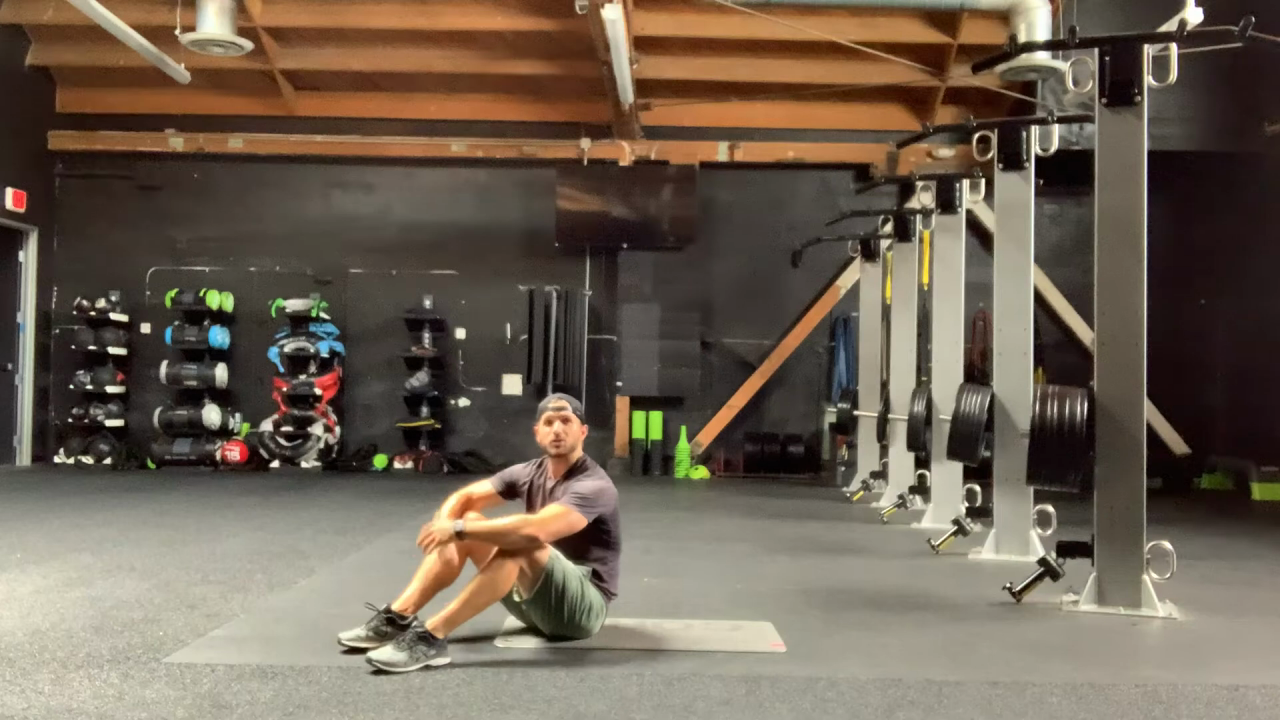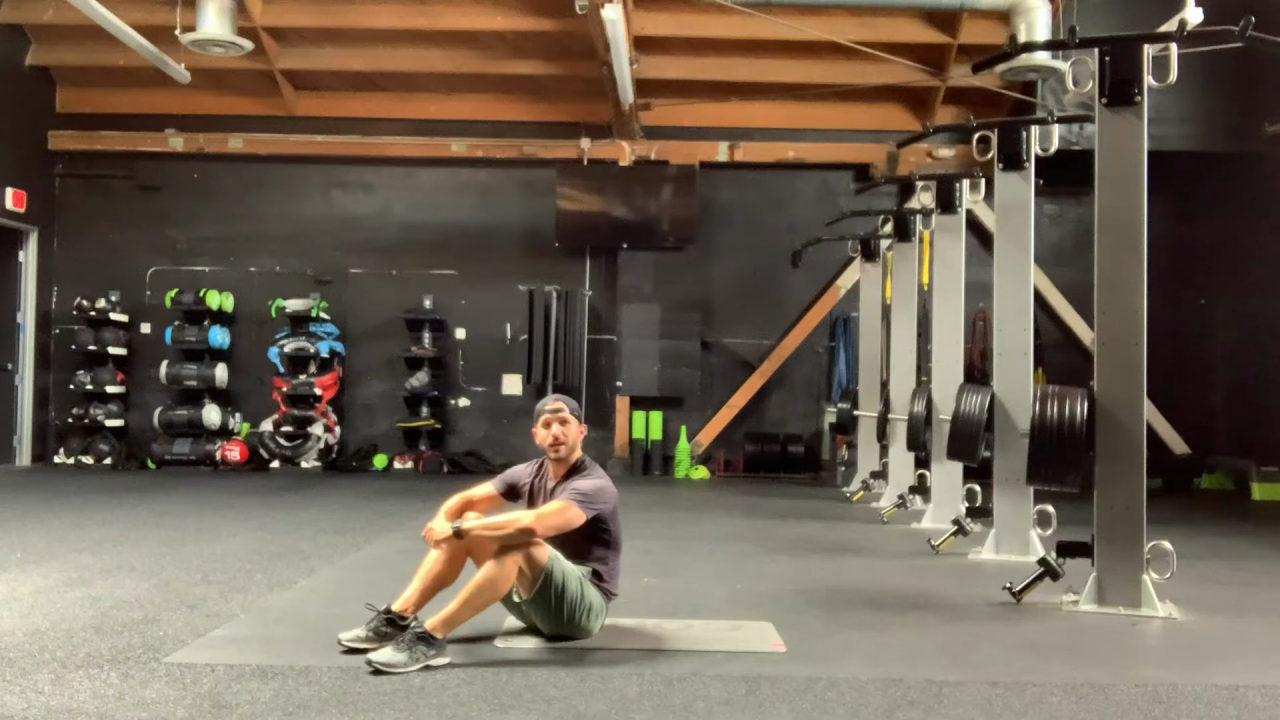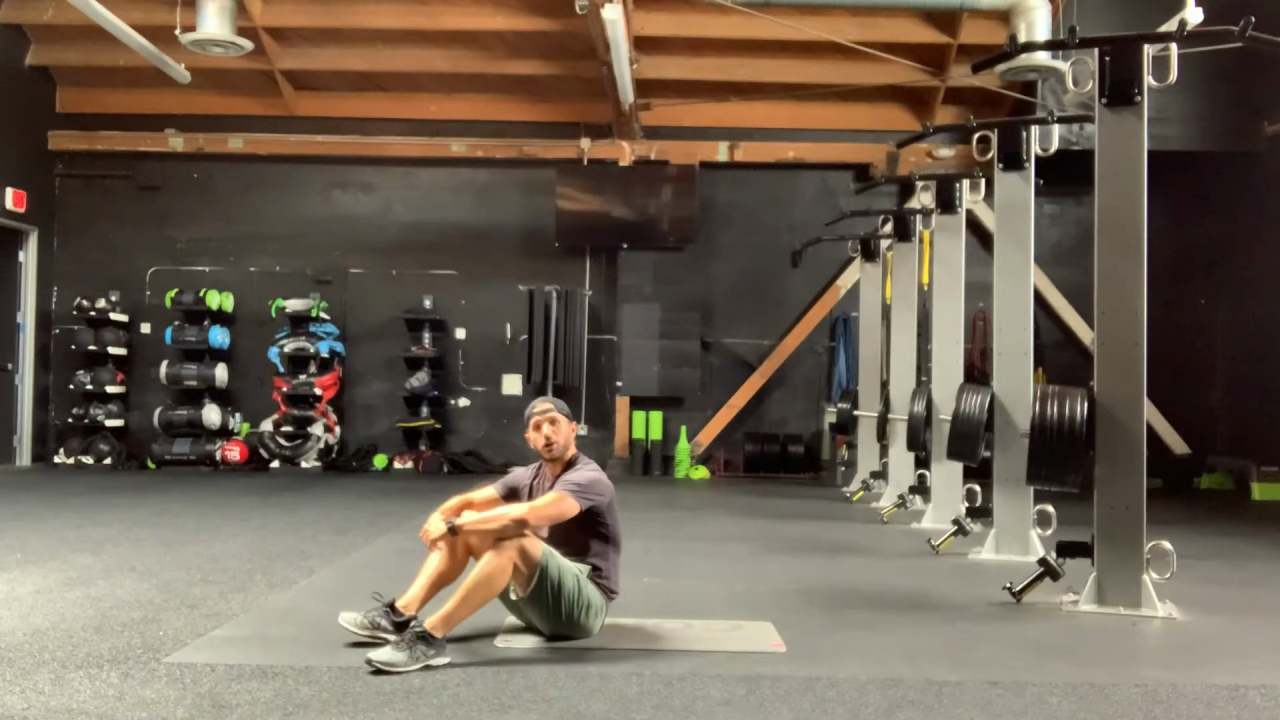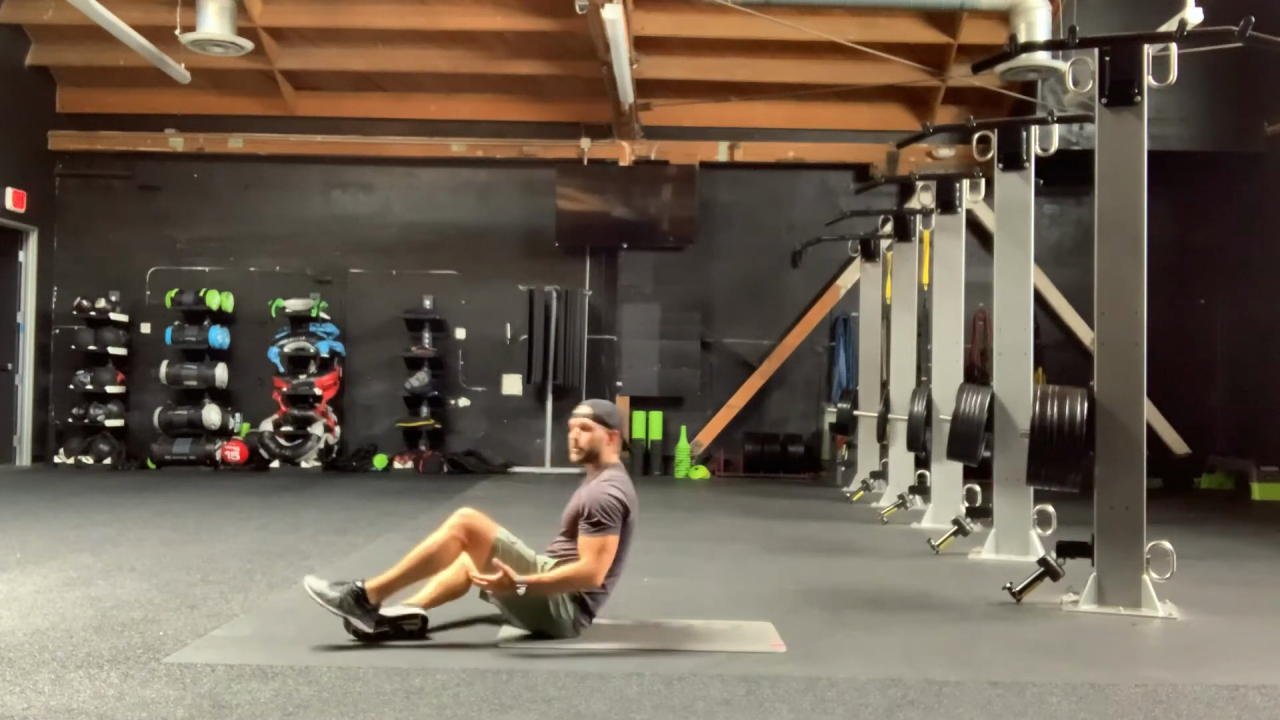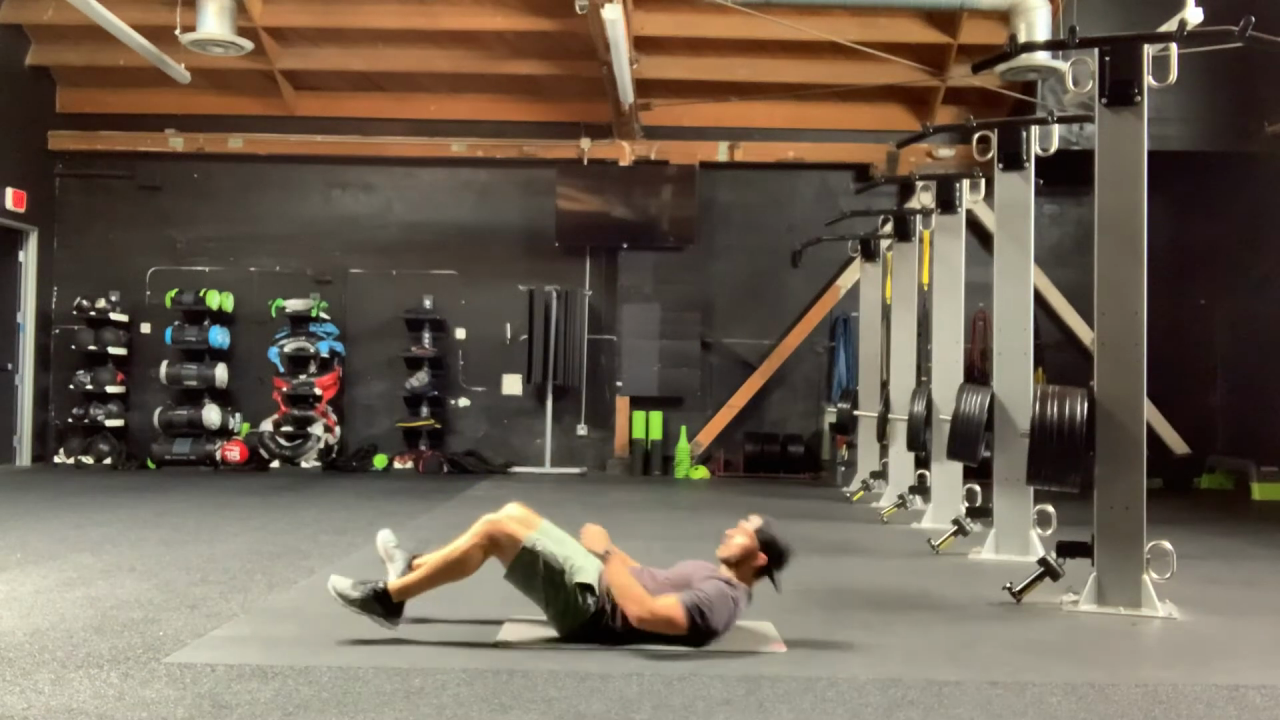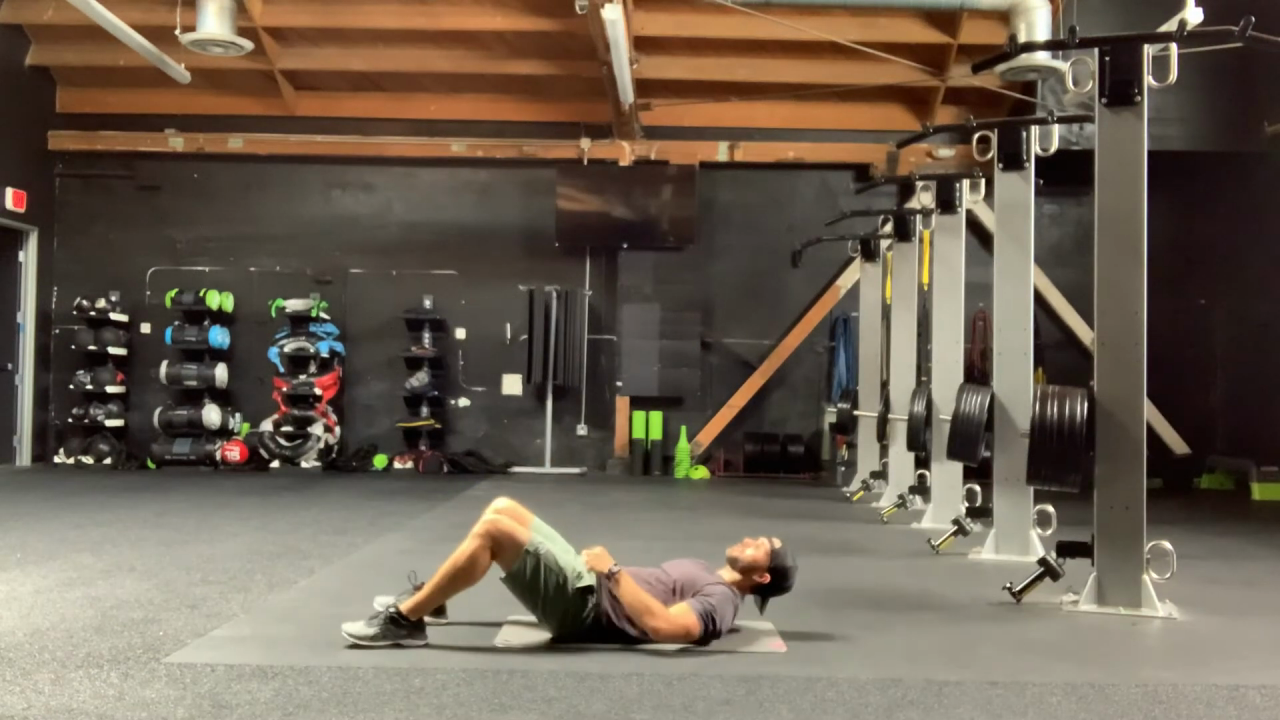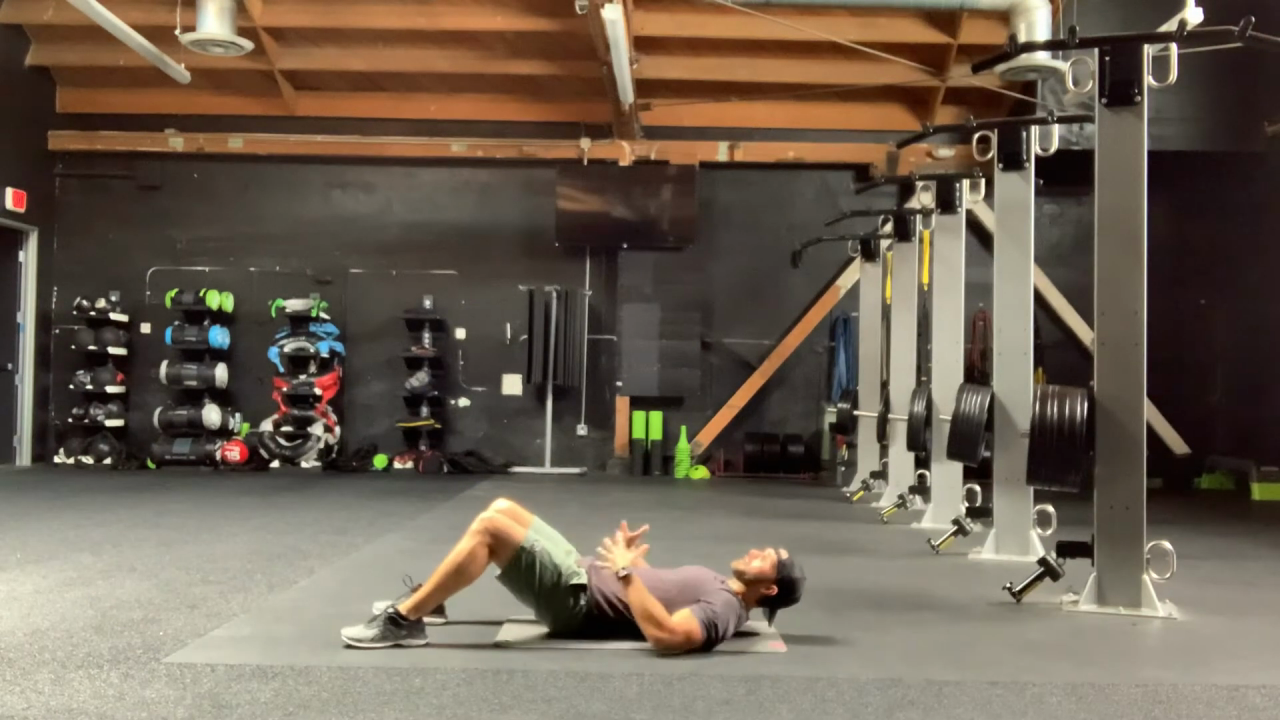
dt=0.7s
person 1, frame 1
left shoulder: (594, 487)
right shoulder: (530, 473)
left elbow: (534, 530)
right elbow: (464, 497)
left wrist: (457, 529)
right wrist: (445, 529)
left hip: (582, 606)
right hip: (535, 597)
left knee: (522, 544)
right knee: (469, 526)
left ankle: (431, 637)
right ankle: (397, 619)
person 1, frame 2
left shoulder: (594, 486)
right shoulder: (529, 474)
left elbow: (532, 524)
right elbow: (465, 500)
left wrist: (457, 529)
right wrist: (441, 523)
left hip: (582, 605)
right hip: (535, 596)
left knee: (519, 543)
right knee: (468, 522)
left ankle: (430, 637)
right ankle: (397, 619)
person 1, frame 3
left shoulder: (587, 479)
right shoulder: (529, 477)
left elbow: (525, 516)
right elbow: (466, 502)
left wrist: (451, 526)
right wrist: (437, 520)
left hip: (583, 604)
right hip: (538, 595)
left knee: (512, 539)
right knee: (468, 523)
left ankle: (430, 636)
right ankle: (400, 614)
person 1, frame 4
left shoulder: (606, 493)
right shoulder: (604, 484)
left elbow: (591, 574)
left wrist: (518, 584)
right wrist: (513, 568)
left hip: (560, 610)
right hip: (554, 602)
left knee: (465, 523)
right knee: (469, 549)
left ankle: (364, 599)
right ankle: (413, 611)
person 1, frame 5
left shoulder: (719, 600)
right shoulder: (720, 576)
left elbow: (643, 614)
left wrist: (605, 551)
right wrist: (612, 558)
left hip: (587, 606)
right hip: (595, 579)
left knee: (491, 530)
right knee: (513, 512)
left ankle: (388, 599)
right ankle: (413, 568)
person 1, frame 6
left shoulder: (719, 602)
right shoulder: (703, 574)
left elbow: (663, 626)
left wrist: (611, 572)
right wrist: (603, 566)
left hip: (580, 607)
right hip: (584, 582)
left knee: (490, 530)
right knee: (503, 508)
left ankle: (403, 621)
right ankle: (428, 600)
person 1, frame 7
left shoulder: (724, 610)
right shoulder: (719, 587)
left elbow: (663, 633)
left wrist: (625, 573)
right wrist: (632, 554)
left hip: (578, 602)
right hip: (583, 579)
left knee: (488, 527)
right knee: (502, 508)
left ankle: (403, 620)
right ankle: (428, 600)
